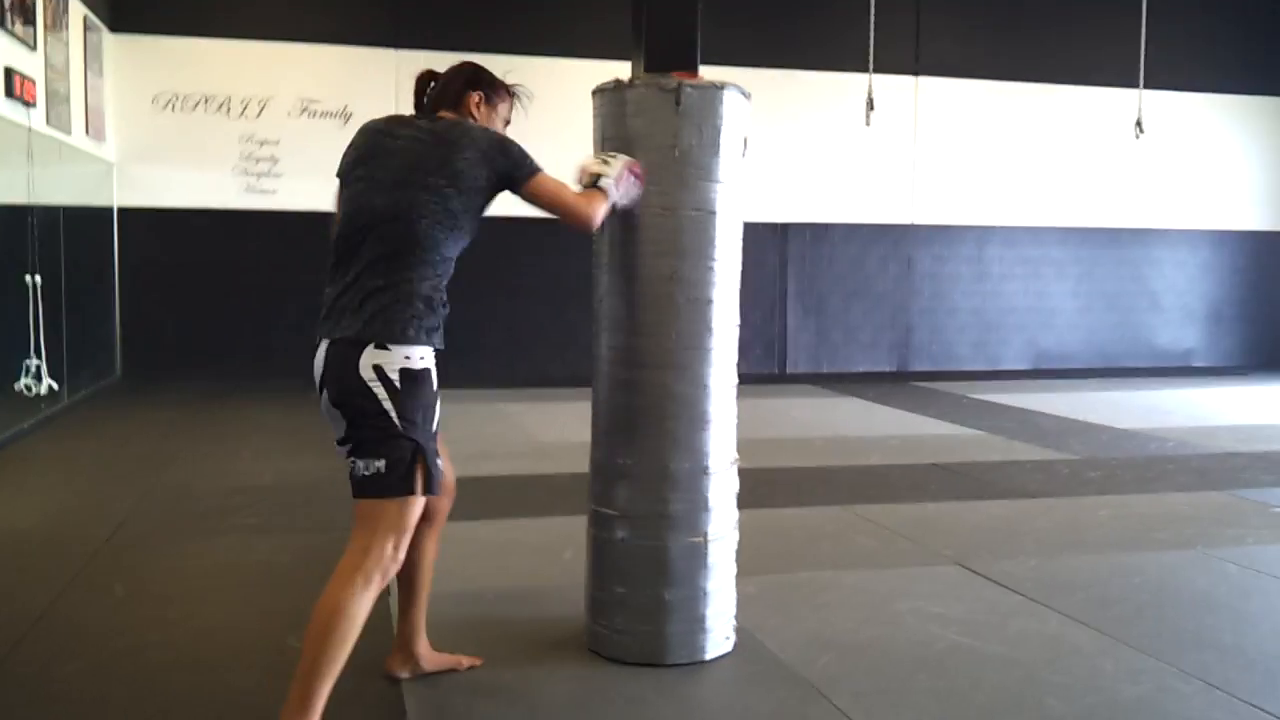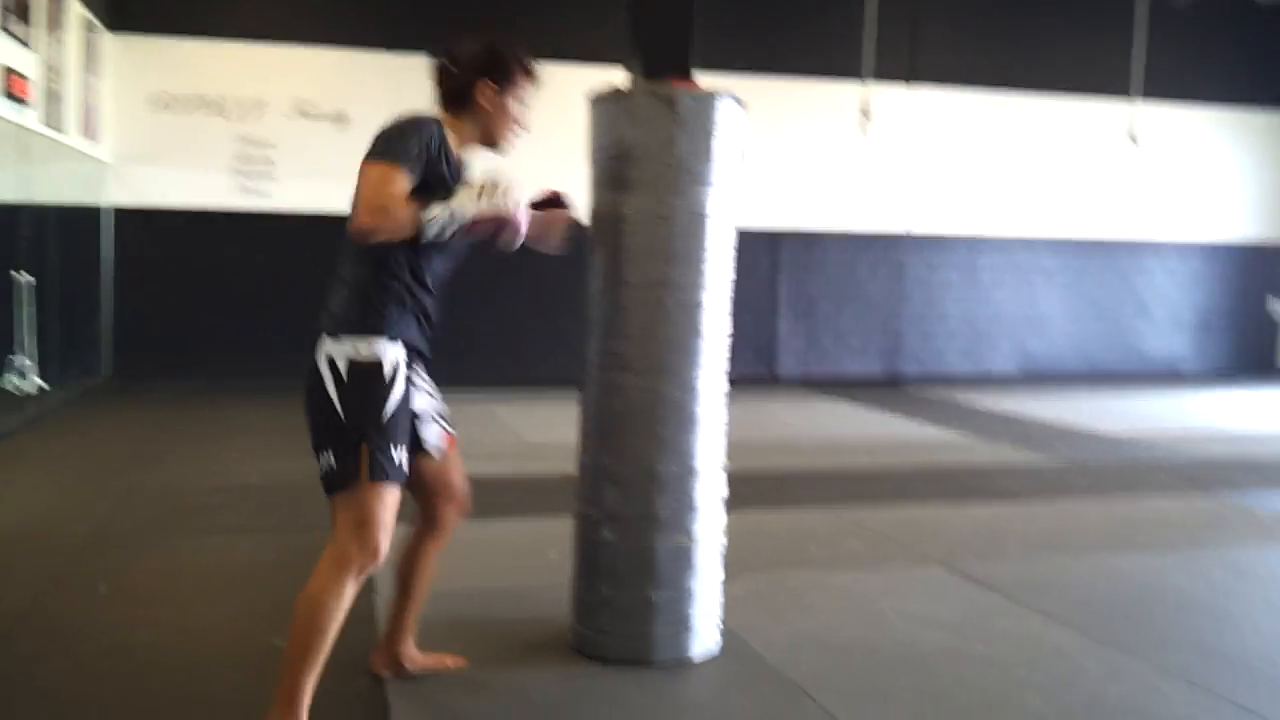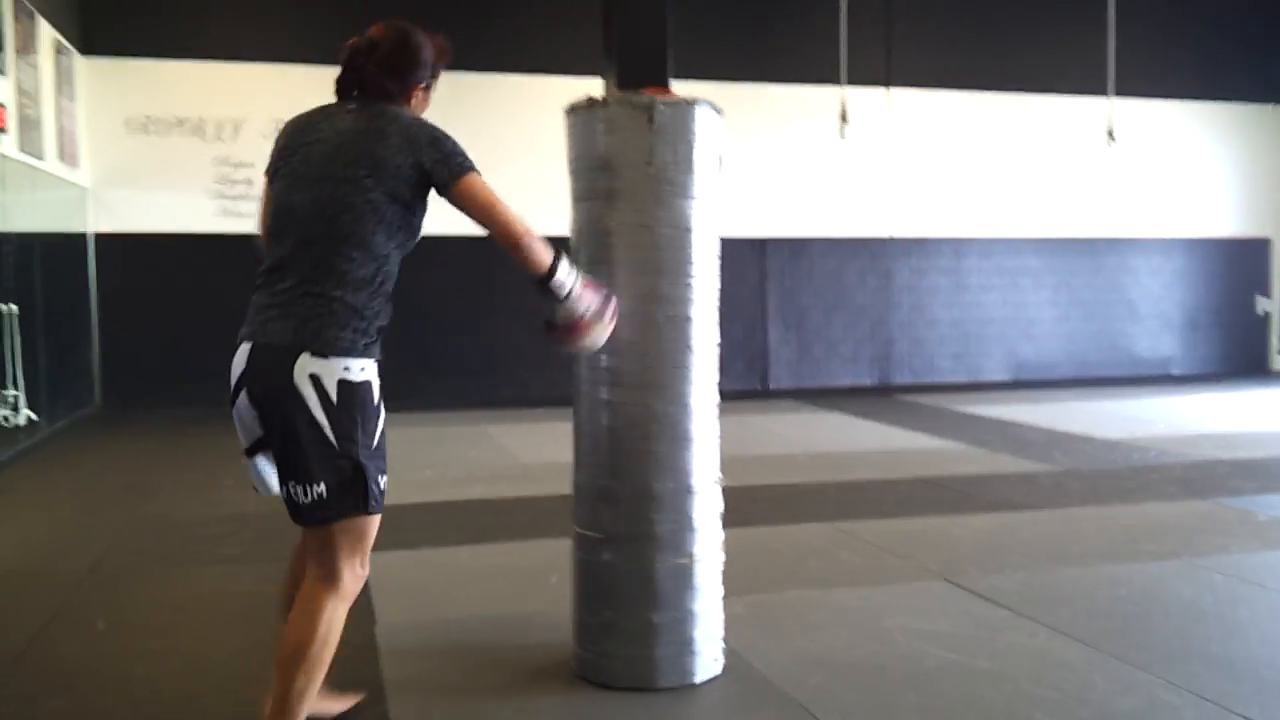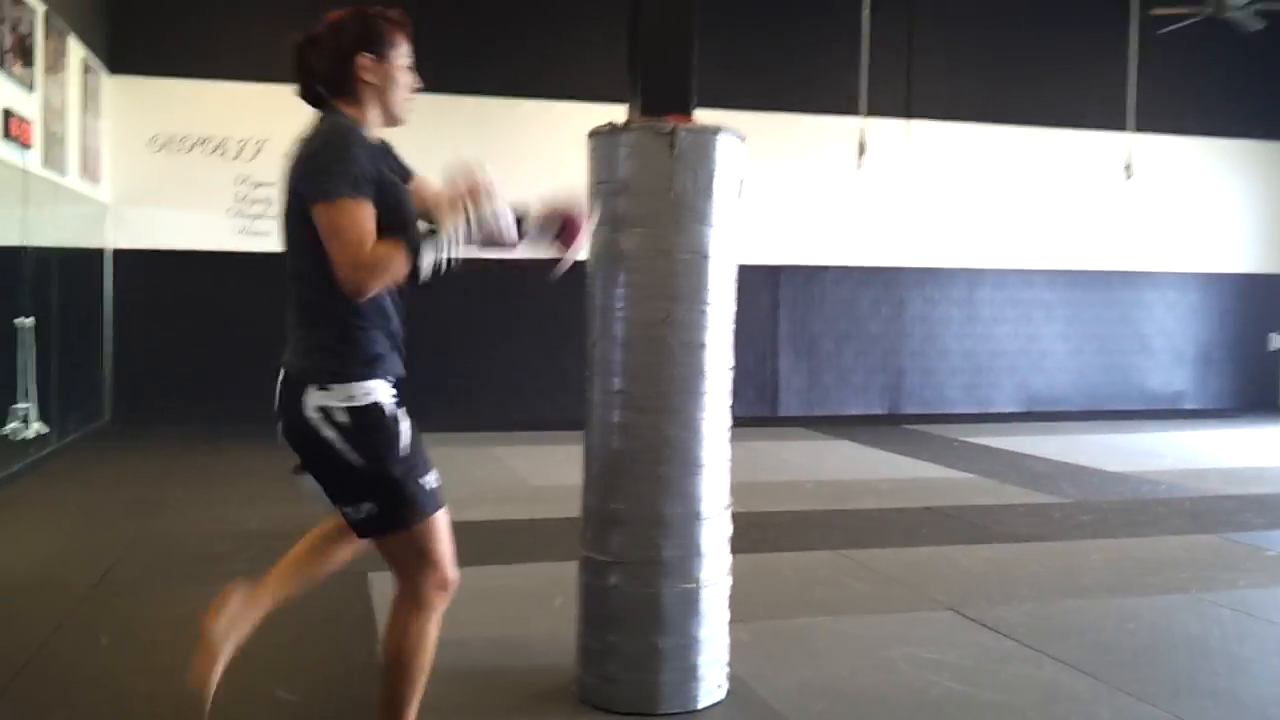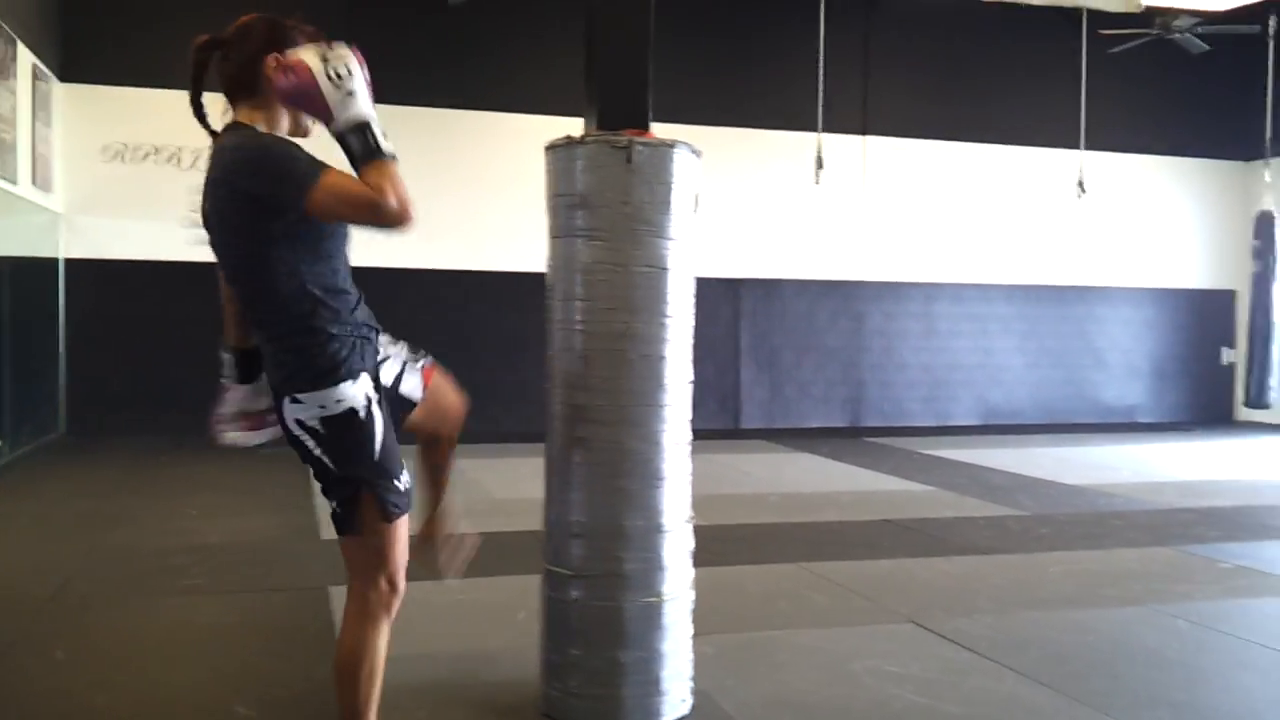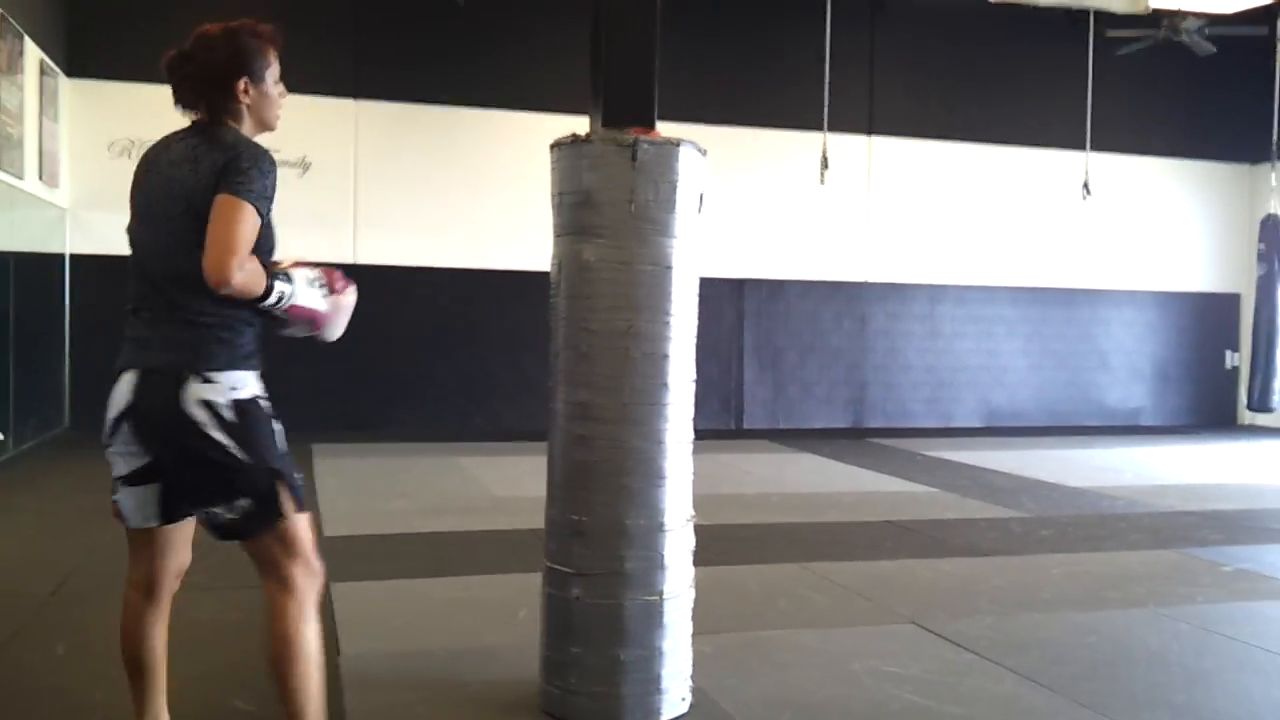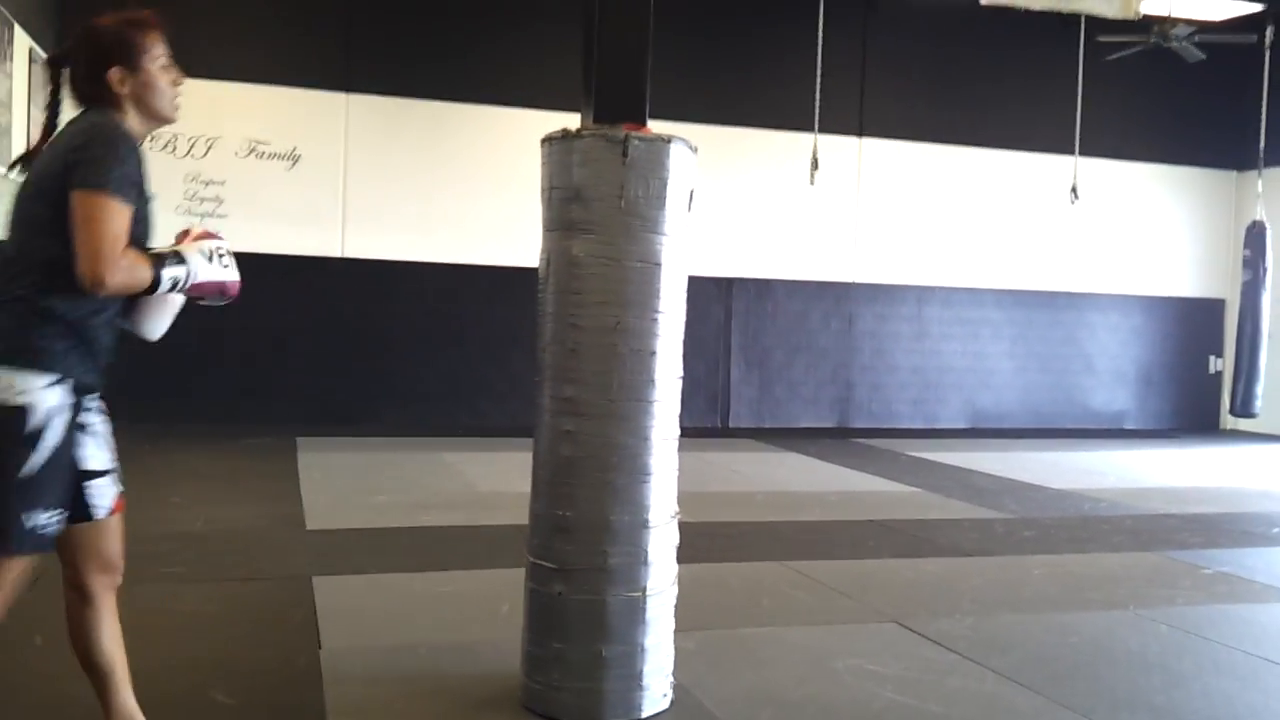
dt=0.4s
person 1, frame 1
left shoulder: (371, 136)
right shoulder: (486, 146)
right elbow: (585, 214)
right wrist: (613, 185)
left hip: (342, 350)
right hip: (393, 355)
left knee: (435, 495)
right knee: (378, 551)
left ankle: (410, 648)
person 1, frame 2
left shoulder: (450, 158)
right shoulder: (416, 135)
right elbow: (370, 222)
left wrist: (524, 219)
right wrist: (467, 211)
left hip: (397, 354)
right hip: (360, 351)
left knee: (448, 498)
right knee: (362, 546)
left ankle: (398, 647)
person 1, frame 3
left shoulder: (298, 131)
right shoulder: (414, 138)
right elbow: (517, 236)
right wrist: (578, 295)
left hip: (254, 361)
right hip: (330, 367)
left knee: (322, 536)
right knee: (338, 572)
person 1, frame 4
left shoulder: (358, 153)
right shoulder: (339, 154)
left elbow: (439, 207)
right elbow: (366, 275)
left wrist: (527, 223)
right wrist: (449, 235)
left hip: (353, 367)
right hip: (344, 395)
left knee: (354, 534)
right knee: (432, 577)
left ankle: (238, 612)
person 1, frame 5
left shoulder: (242, 164)
right shoulder: (267, 163)
left elbow: (238, 286)
right elbow: (393, 208)
right wrist: (351, 115)
left hip: (352, 352)
right hip: (331, 391)
left knee: (447, 408)
right knee: (380, 580)
left ankle: (439, 526)
person 1, frame 6
left shoulder: (157, 160)
right shoulder: (243, 160)
right elbow: (226, 272)
left wrist: (272, 291)
right wrist: (288, 291)
left hip: (136, 387)
right hip: (211, 389)
left knee: (153, 578)
right knee: (297, 574)
person 1, frame 7
left shoulder: (76, 142)
right shoulder: (106, 145)
right elbow: (102, 269)
left wrist: (163, 273)
right wrist: (183, 263)
left hip: (62, 390)
left knee: (99, 573)
